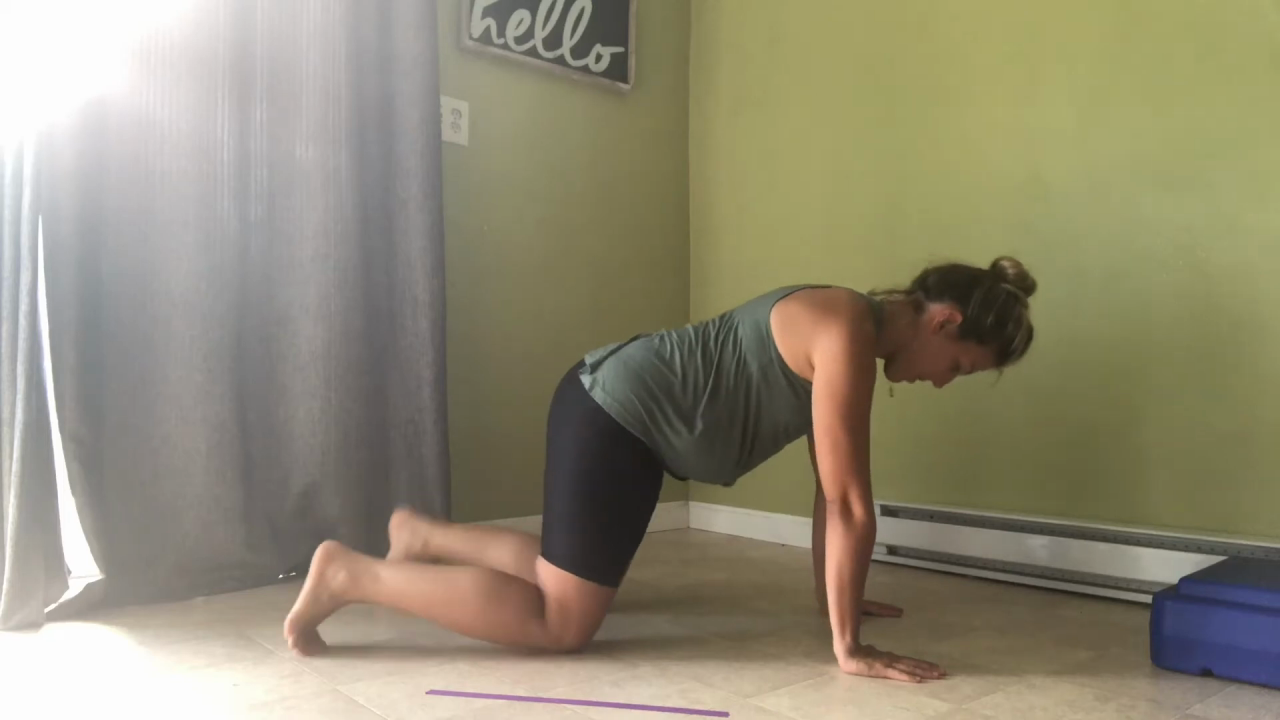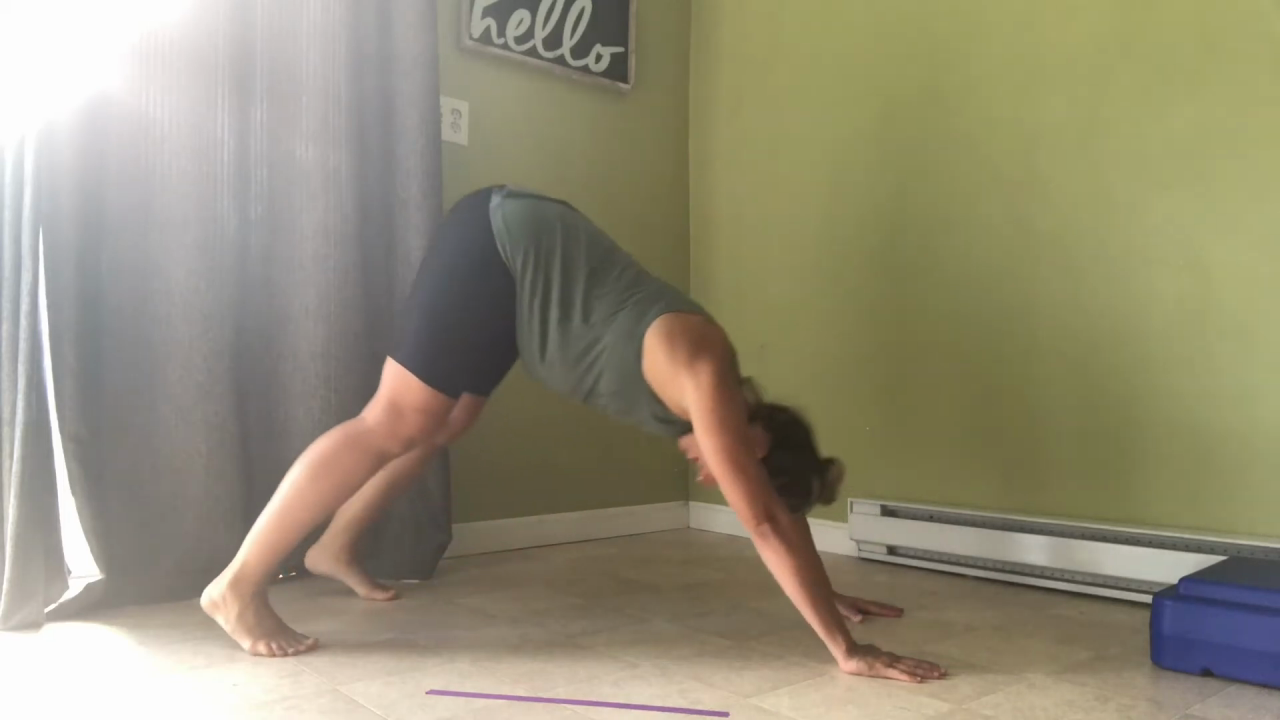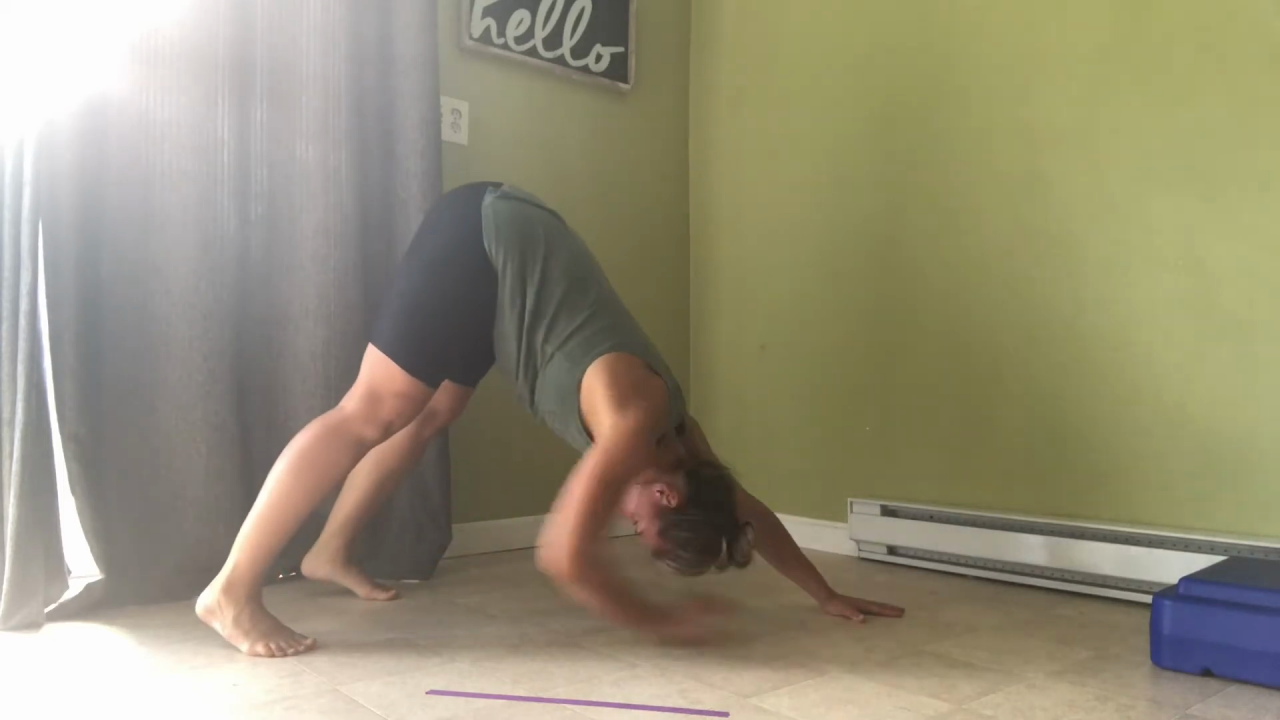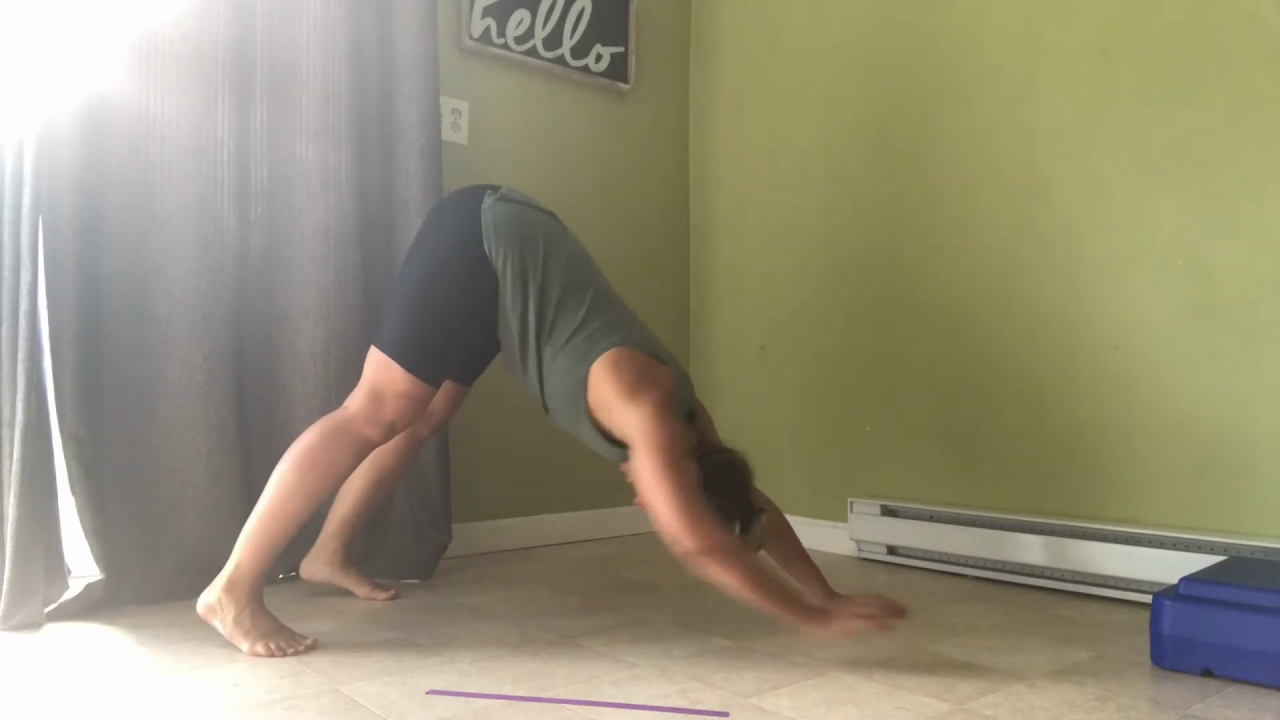
dt=1s
person 1, frame 1
left shoulder: (850, 333)
right shoulder: (848, 332)
left elbow: (831, 492)
right elbow: (849, 504)
left wrist: (836, 597)
right wrist: (848, 646)
left hip: (621, 413)
right hip: (614, 413)
left knee: (565, 577)
right knee: (558, 625)
left ankle: (422, 534)
right ankle: (347, 572)
person 1, frame 2
left shoulder: (717, 400)
right shoulder: (701, 377)
left elbow: (779, 508)
right elbow: (764, 523)
left wrist: (830, 597)
right wrist: (845, 648)
left hip: (514, 255)
right hip: (497, 246)
left knee: (442, 423)
right knee: (391, 425)
left ankle: (335, 548)
right ankle: (238, 587)
person 1, frame 3
left shoulder: (672, 430)
right shoulder: (635, 423)
left elbow: (746, 508)
right elbow: (565, 557)
left wrist: (826, 595)
right wrist: (655, 620)
left hip: (502, 248)
right hip: (482, 239)
left knee: (424, 416)
right knee: (369, 416)
left ankle: (331, 552)
right ankle: (232, 592)
person 1, frame 4
left shoulder: (683, 420)
right shoulder: (649, 410)
left elbow: (750, 505)
right elbow: (693, 540)
left wrist: (823, 592)
right wrist: (809, 613)
left hip: (501, 251)
right hip: (483, 244)
left knee: (422, 417)
right knee: (371, 417)
left ankle: (328, 555)
right ankle: (231, 591)
